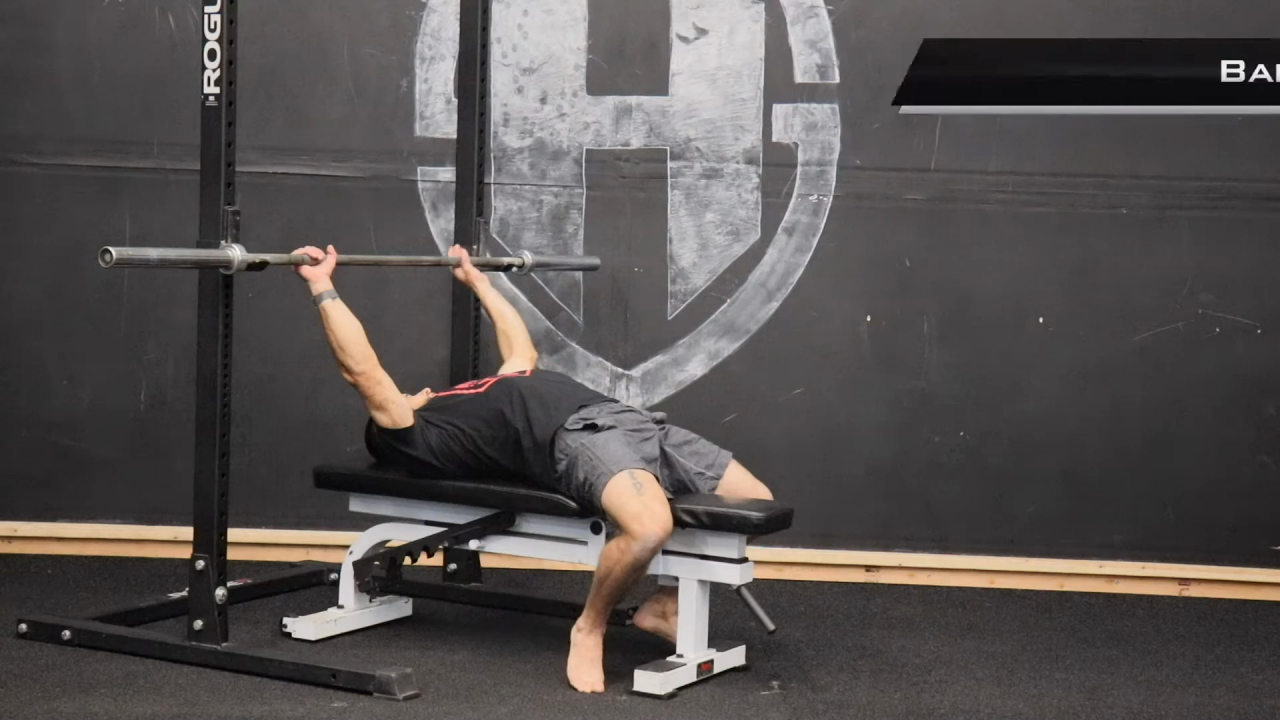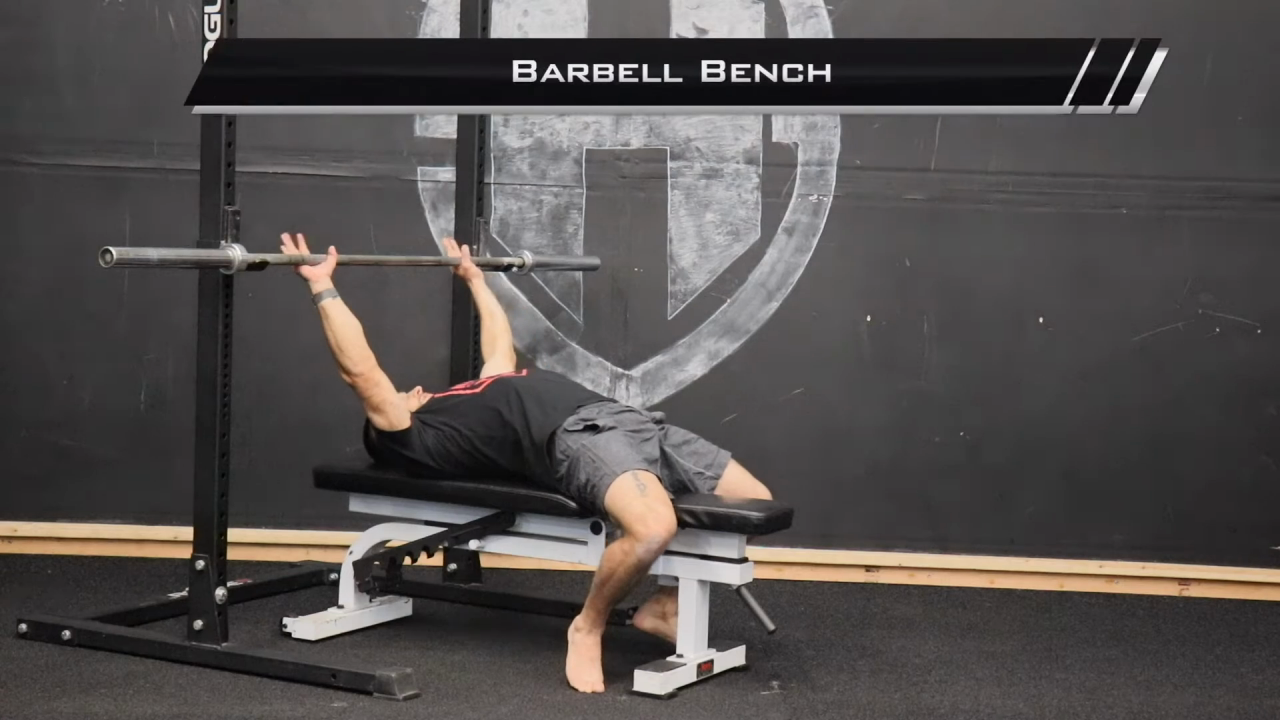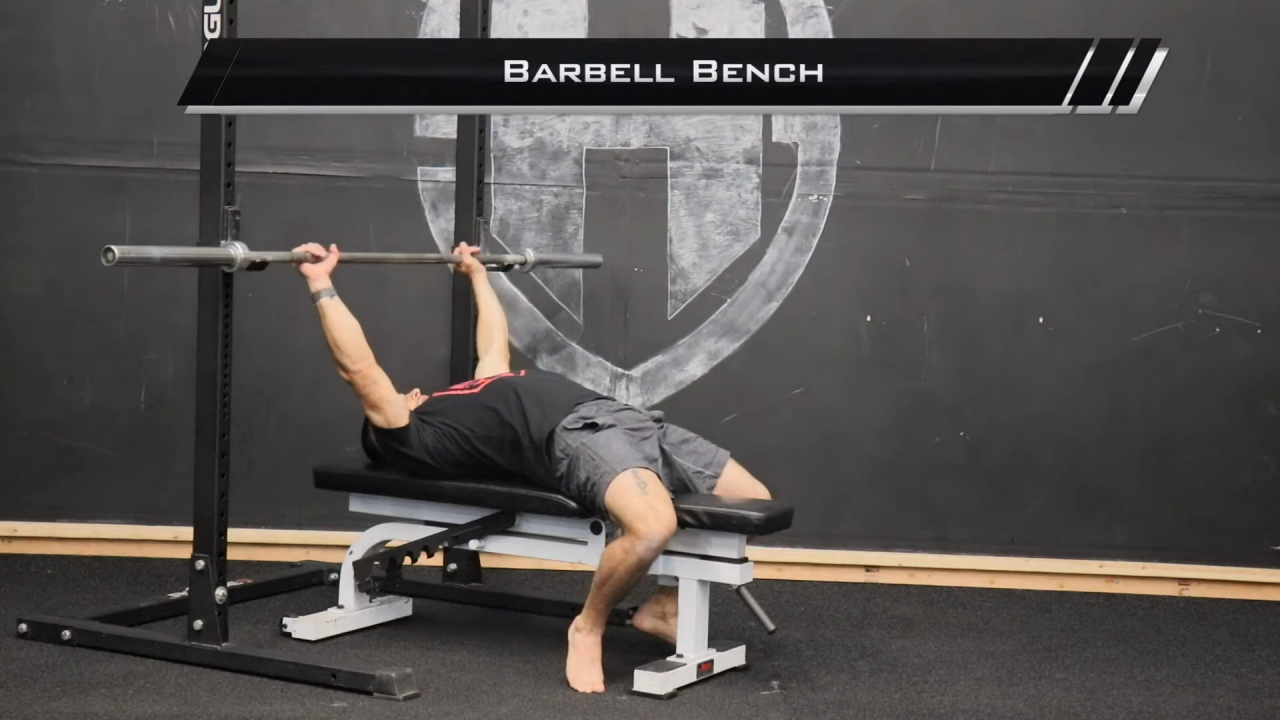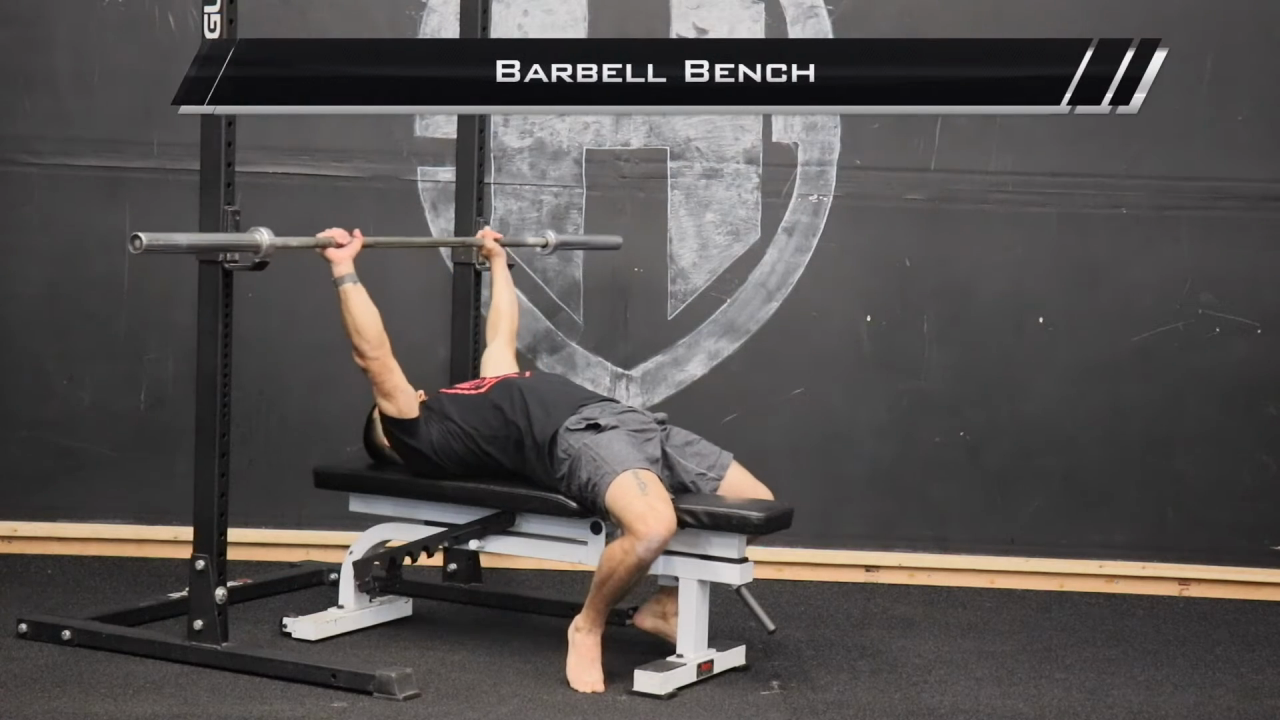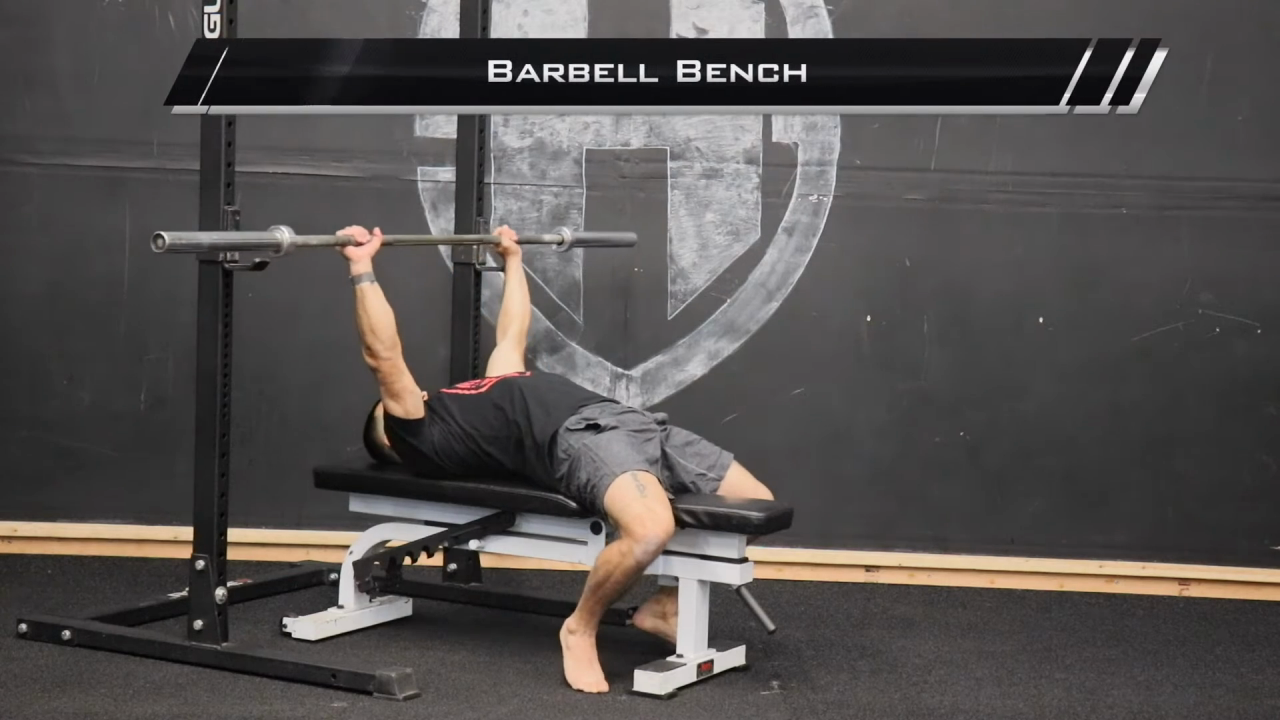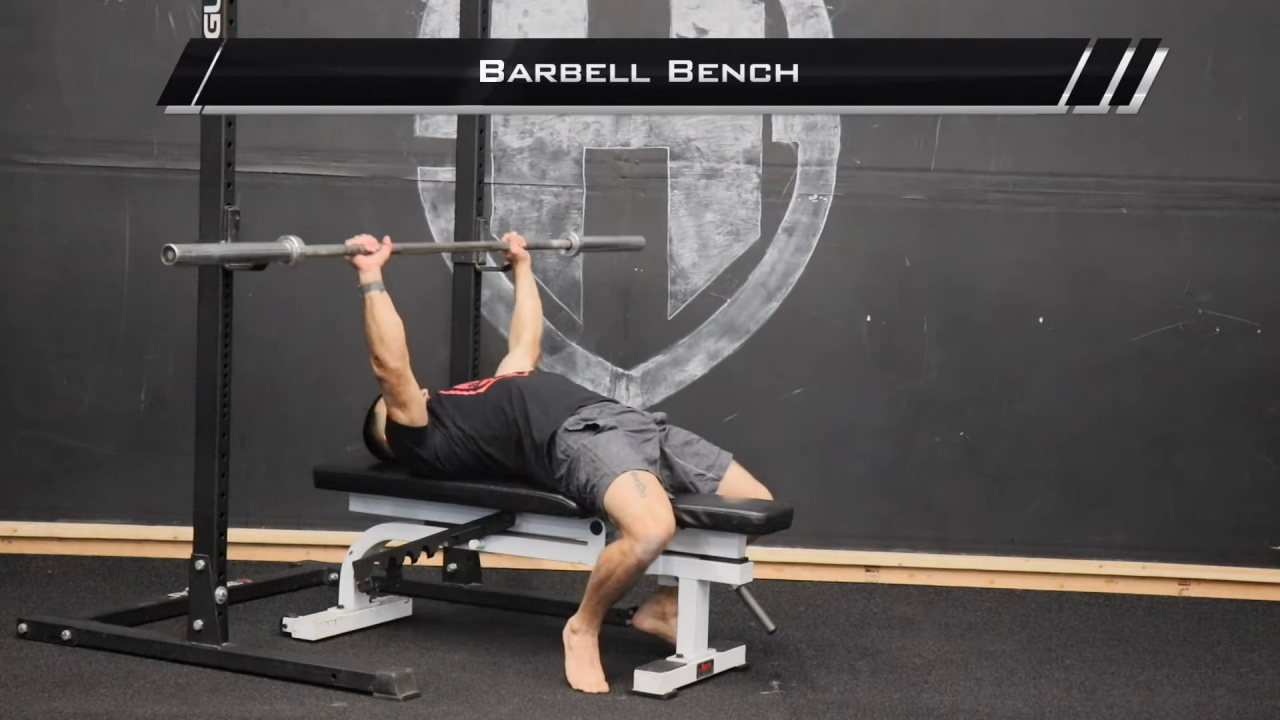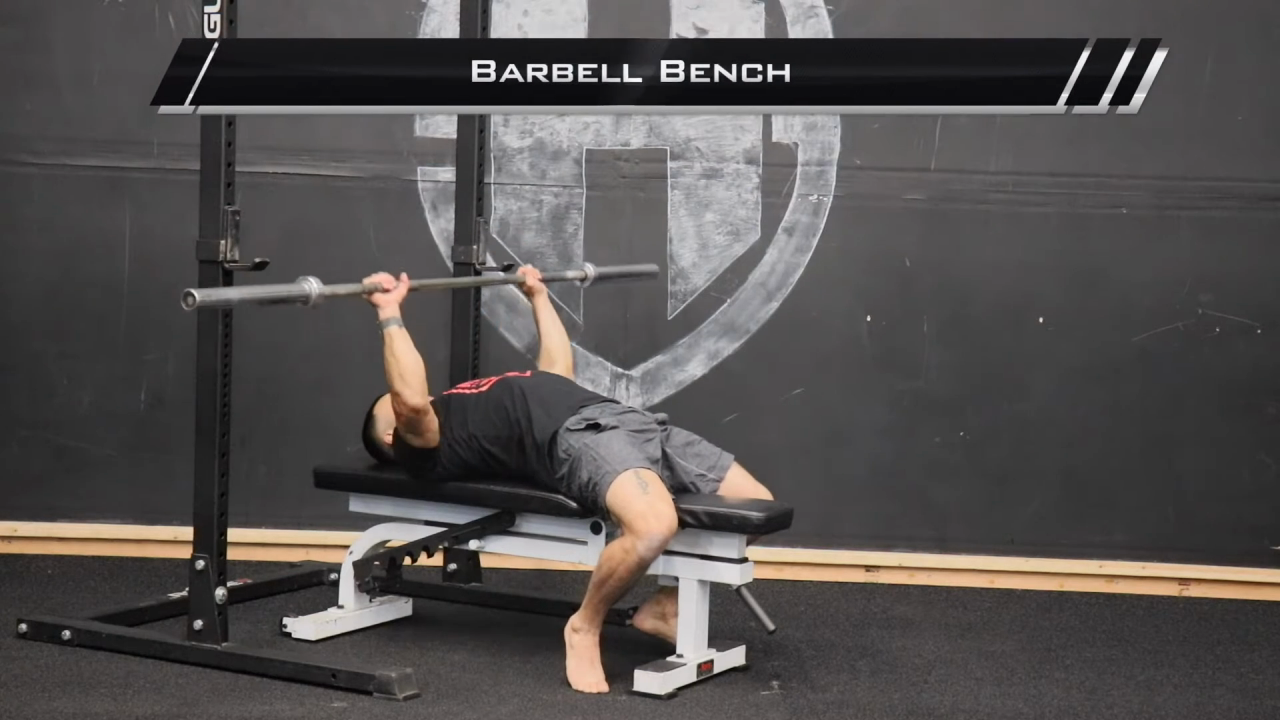
dt=0.3s
person 1, frame 1
left shoulder: (473, 407)
right shoulder: (420, 439)
left elbow: (522, 351)
right elbow: (363, 371)
left wrist: (478, 281)
right wrist: (322, 286)
left knee: (755, 505)
right knee: (649, 526)
left ankle: (666, 605)
right ankle: (590, 628)
person 1, frame 2
left shoulder: (471, 403)
right shoulder: (420, 439)
left elbow: (501, 348)
right elbow: (362, 372)
left wrist: (474, 278)
right wrist: (322, 286)
left knee: (754, 507)
right knee: (653, 528)
left ankle: (665, 606)
right ankle: (588, 627)
person 1, frame 3
left shoulder: (465, 409)
right shoulder: (417, 440)
left elbow: (496, 346)
right elbow: (359, 368)
left wrist: (477, 275)
right wrist: (321, 284)
left knee: (753, 506)
right knee: (653, 526)
left ankle: (665, 606)
right ankle: (588, 627)
person 1, frame 4
left shoulder: (474, 402)
right shoulder: (423, 436)
left elbow: (501, 335)
right elbow: (373, 356)
left wrist: (496, 260)
right wrist: (344, 270)
left knee: (756, 506)
right knee: (653, 527)
left ankle: (665, 606)
right ankle: (587, 627)
person 1, frame 5
left shoulder: (474, 404)
right shoulder: (424, 439)
left elbow: (511, 335)
right elbow: (383, 355)
left wrist: (512, 257)
right wrist: (362, 268)
right knee: (650, 530)
left ankle: (666, 604)
right ankle: (581, 627)
person 1, frame 6
left shoulder: (477, 406)
right shoulder: (423, 442)
left elbow: (526, 344)
right elbow: (391, 366)
left wrist: (520, 266)
right wrist: (371, 278)
left knee: (755, 506)
right knee: (650, 529)
left ankle: (665, 605)
right ankle: (584, 628)
person 1, frame 7
left shoulder: (477, 412)
right shoulder: (427, 447)
left elbow: (558, 367)
right elbow: (410, 399)
left wrist: (538, 296)
right wrist: (389, 314)
right knee: (653, 526)
left ankle: (665, 606)
right ankle: (584, 627)
